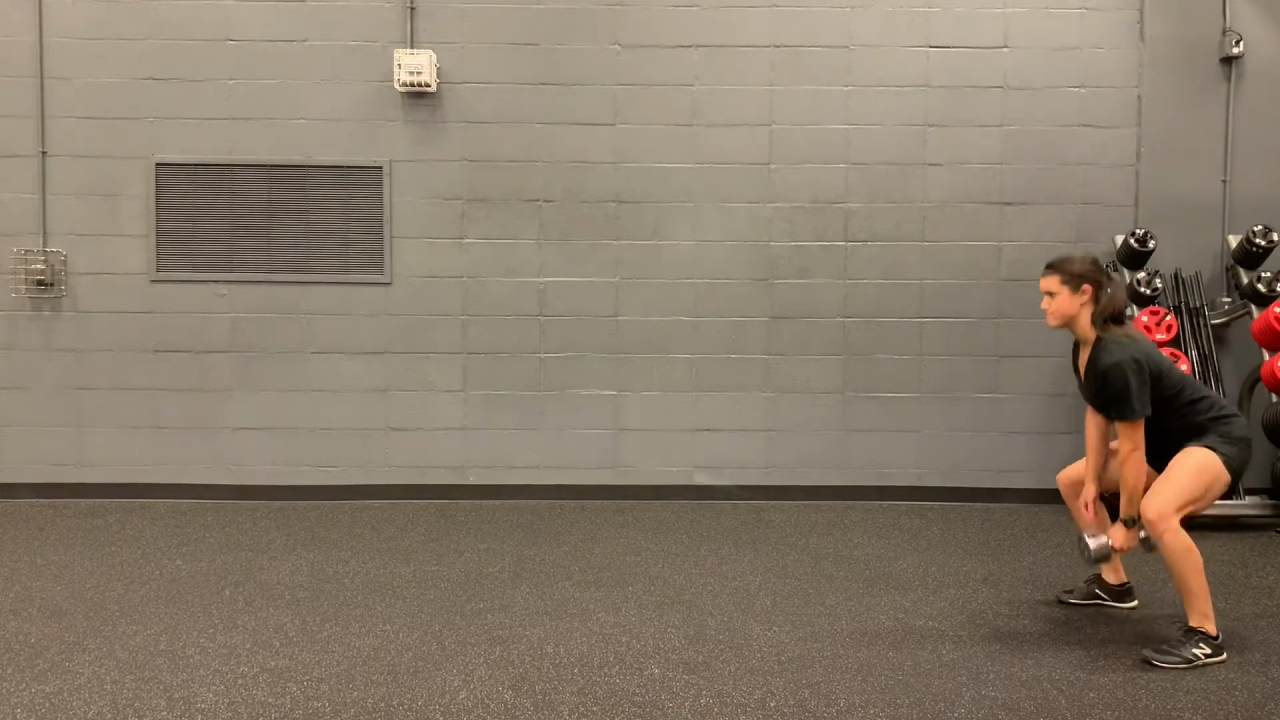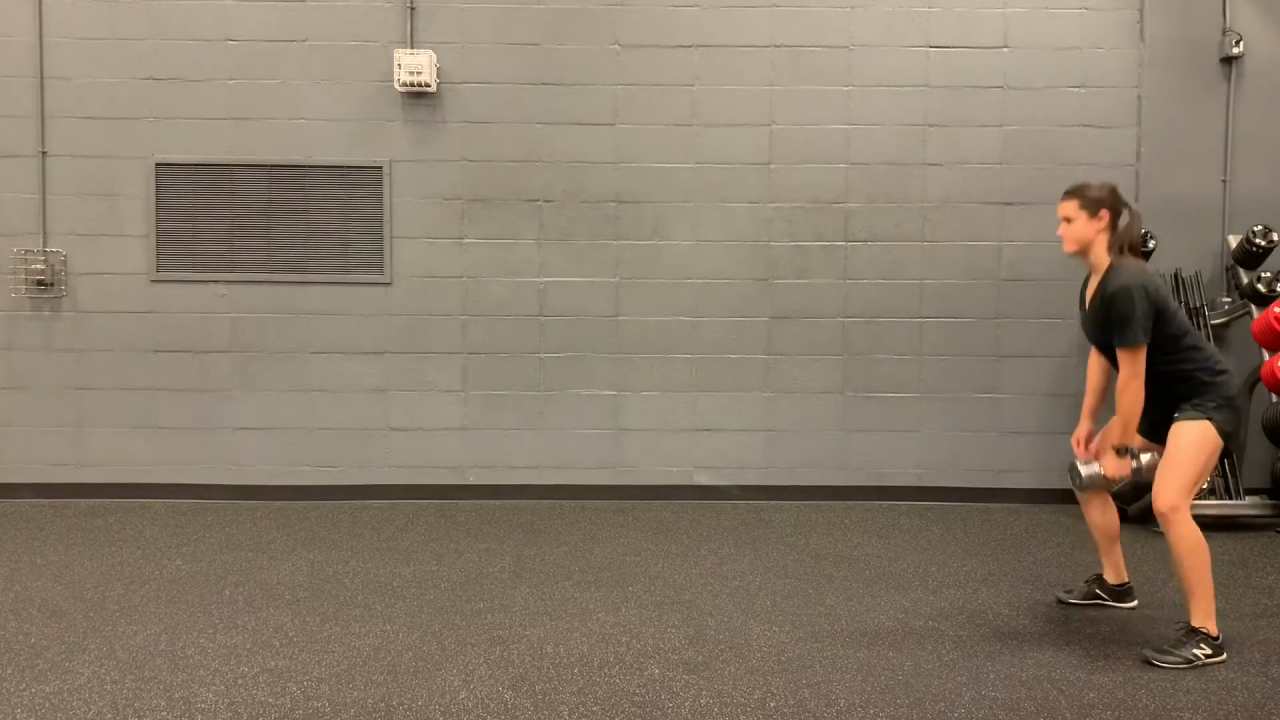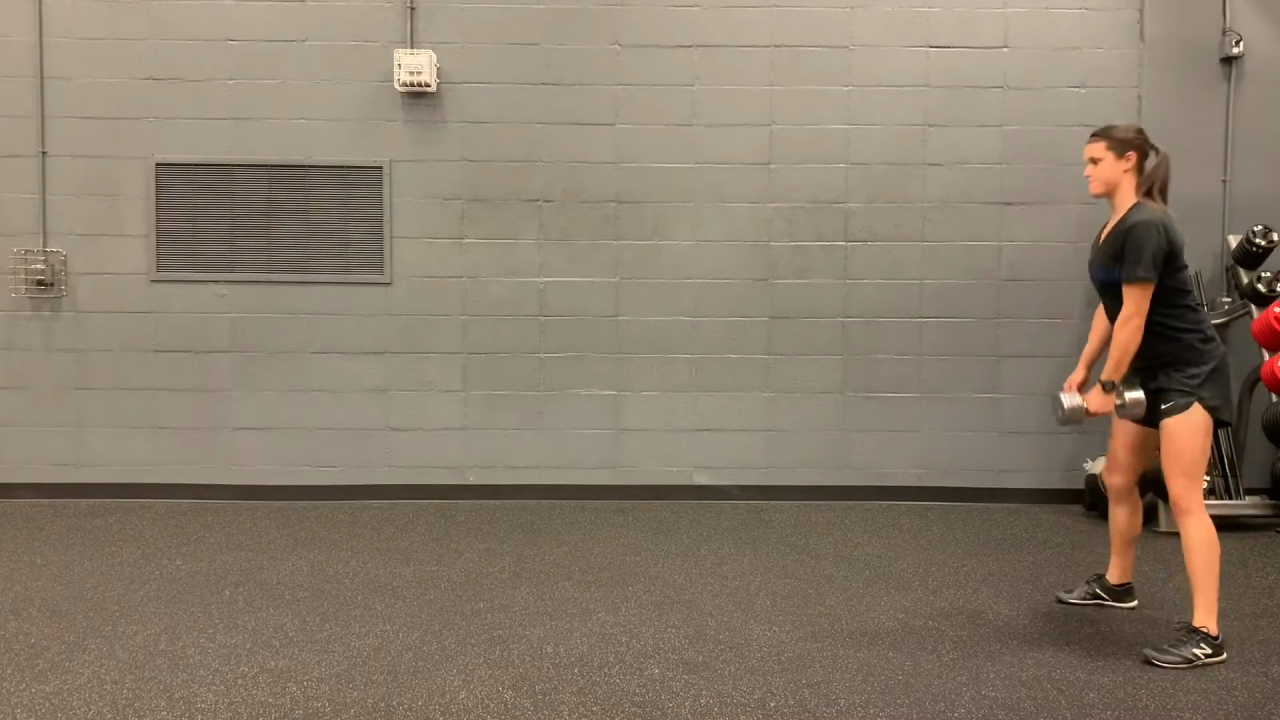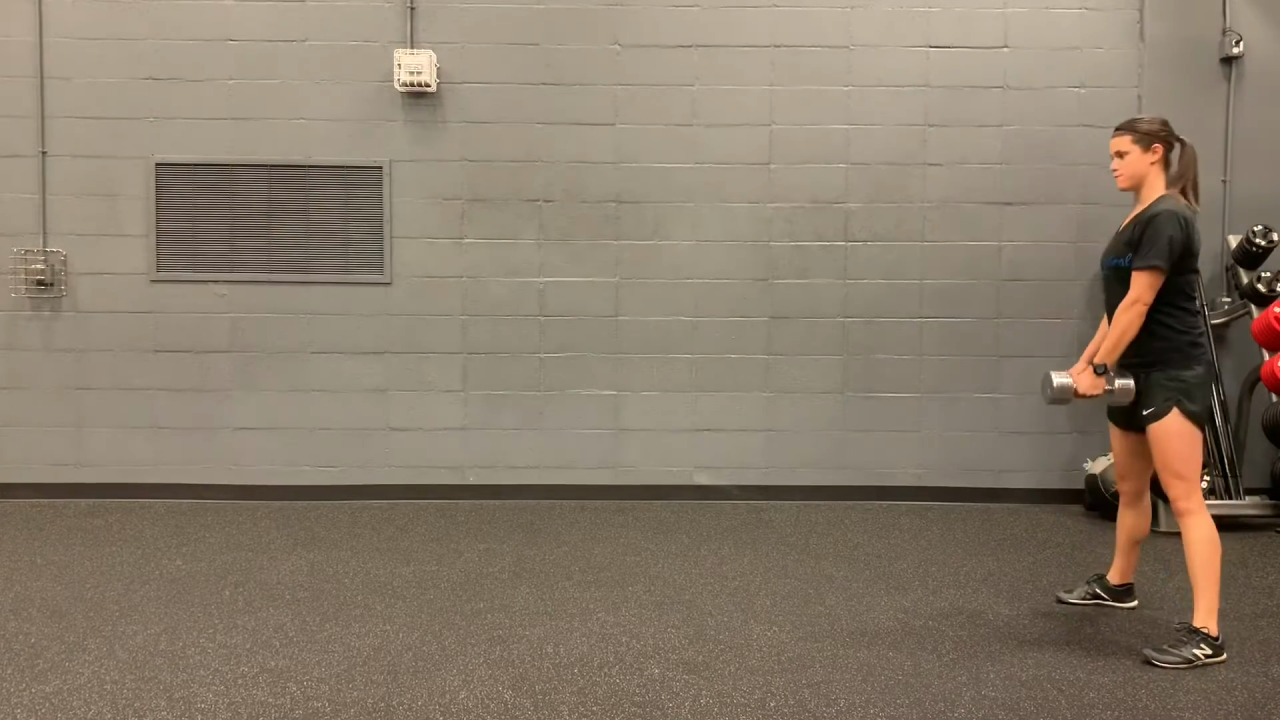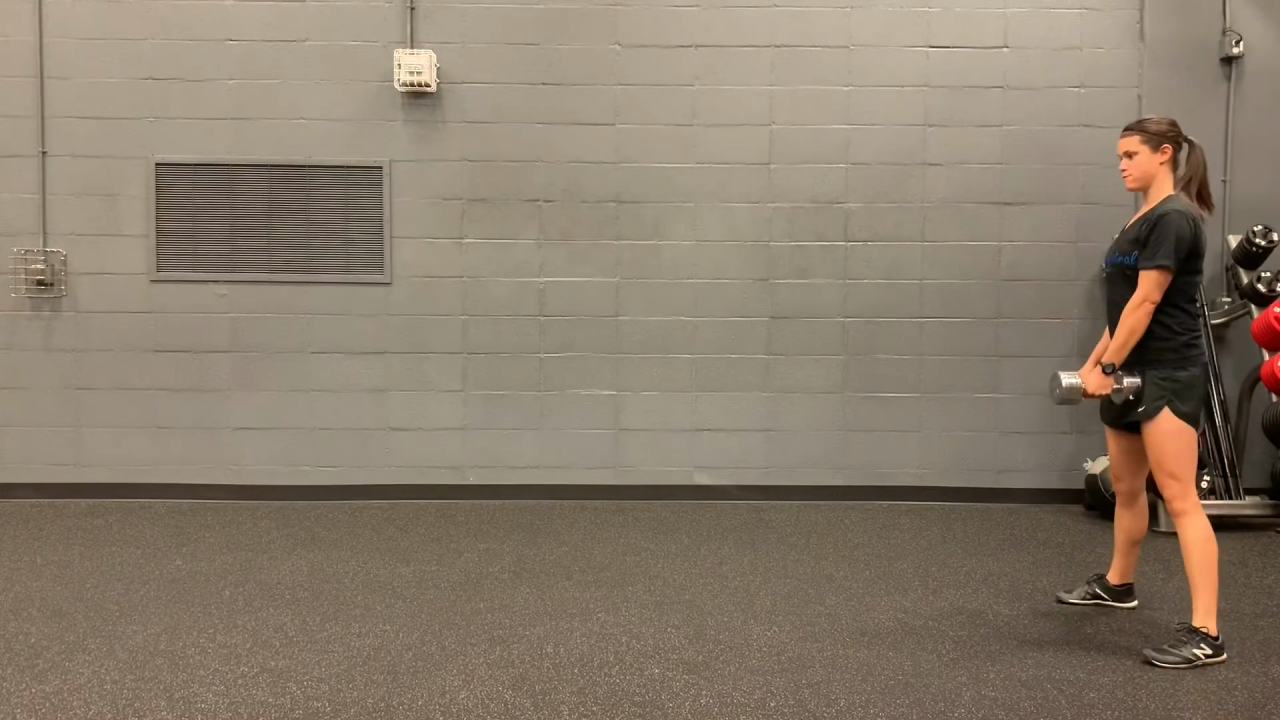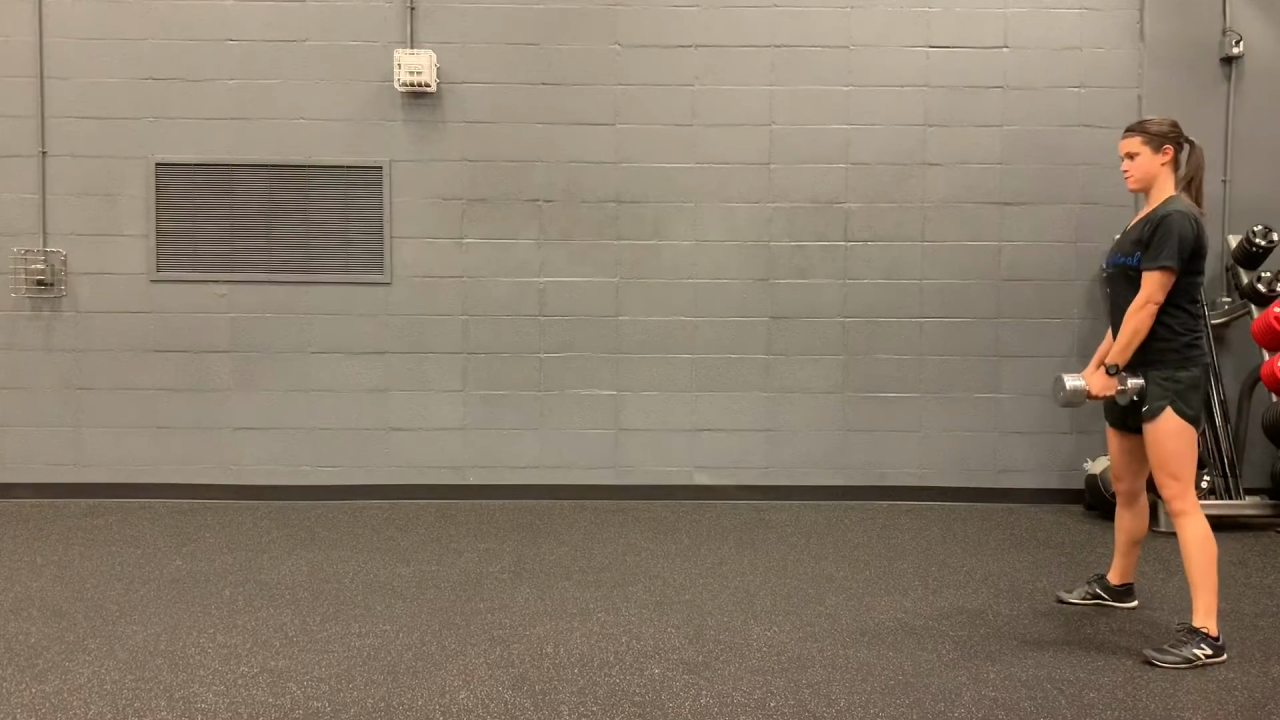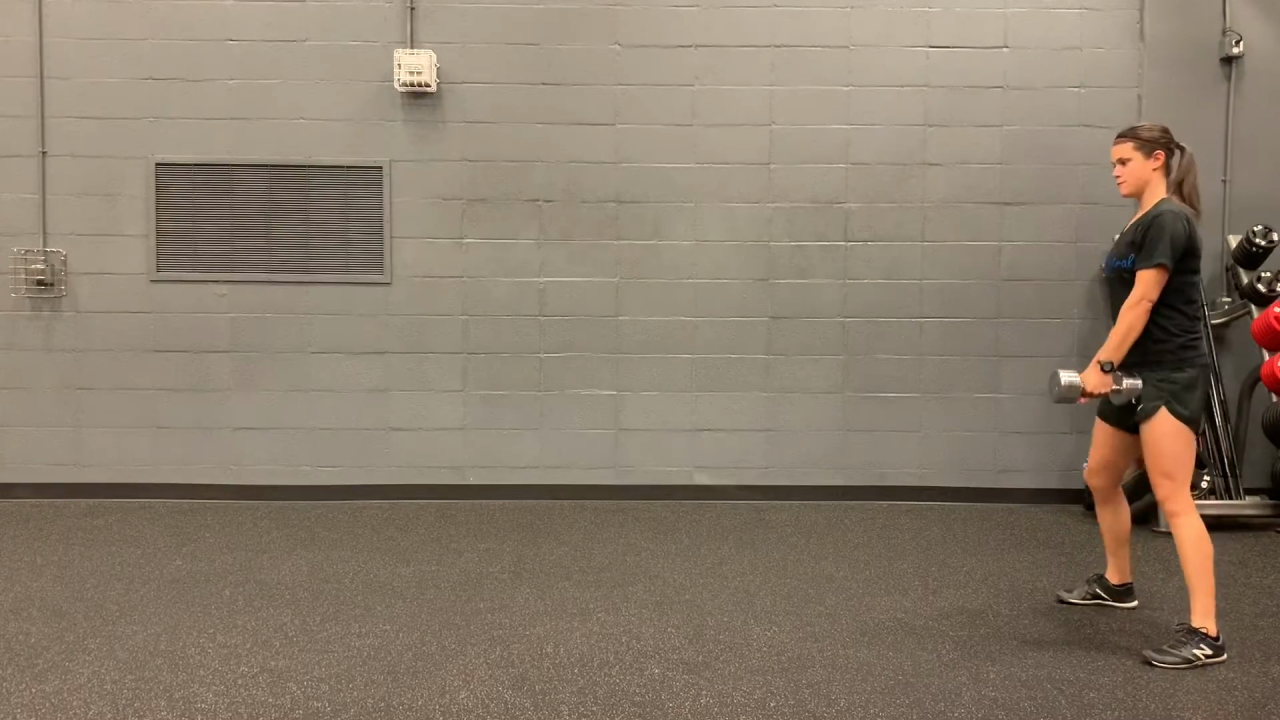
dt=0.2s
person 1, frame 1
left shoulder: (1118, 357)
right shoulder: (1083, 347)
left elbow: (1132, 449)
right elbow: (1097, 415)
left wrist: (1126, 523)
right wrist: (1093, 483)
left hip: (1216, 437)
right hip: (1164, 438)
left knee: (1157, 512)
right knee: (1072, 484)
left ankle: (1205, 635)
right ankle: (1114, 583)
person 1, frame 2
left shoulder: (1126, 285)
right shoulder: (1094, 281)
left elbow: (1131, 376)
right elbow: (1101, 356)
left wrist: (1121, 451)
right wrist: (1087, 422)
left hip: (1203, 399)
right hip: (1158, 402)
left knee: (1167, 503)
left ankle: (1206, 634)
right ankle: (1114, 583)
person 1, frame 3
left shoulder: (1146, 224)
right shoulder: (1114, 226)
left elbow: (1135, 316)
right elbow: (1109, 308)
left wrist: (1107, 386)
right wrist: (1083, 369)
left hip: (1190, 372)
right hip: (1147, 373)
left knee: (1184, 497)
right knee: (1118, 483)
left ankle: (1206, 634)
right ankle: (1116, 584)
person 1, frame 4
left shoulder: (1167, 217)
right shoulder: (1140, 217)
left elbow: (1140, 303)
left wrist: (1098, 367)
right wrist: (1088, 359)
left hip: (1173, 375)
right hip: (1137, 373)
left knee: (1184, 499)
right knee: (1130, 488)
left ankle: (1206, 634)
right ankle: (1117, 584)
person 1, frame 5
left shoulder: (1174, 217)
right shoulder: (1144, 217)
left elbow: (1147, 302)
left wrist: (1106, 368)
right wrist: (1095, 362)
left hip: (1167, 375)
right hip: (1133, 373)
left knee: (1179, 499)
right knee: (1126, 488)
left ankle: (1205, 634)
right ankle: (1116, 584)
person 1, frame 6
left shoulder: (1176, 218)
right shoulder: (1146, 219)
left elbow: (1150, 303)
left wrist: (1109, 369)
right wrist: (1099, 364)
left hip: (1171, 375)
right hip: (1136, 373)
left knee: (1178, 499)
right knee: (1126, 487)
left ankle: (1206, 633)
right ankle: (1118, 583)
person 1, frame 7
left shoulder: (1169, 219)
right shoulder: (1141, 223)
left elbow: (1143, 302)
left wrist: (1103, 364)
right wrist: (1101, 367)
left hip: (1170, 376)
right hip: (1134, 375)
left knee: (1173, 501)
right knee: (1100, 480)
left ankle: (1205, 634)
right ankle: (1117, 582)
